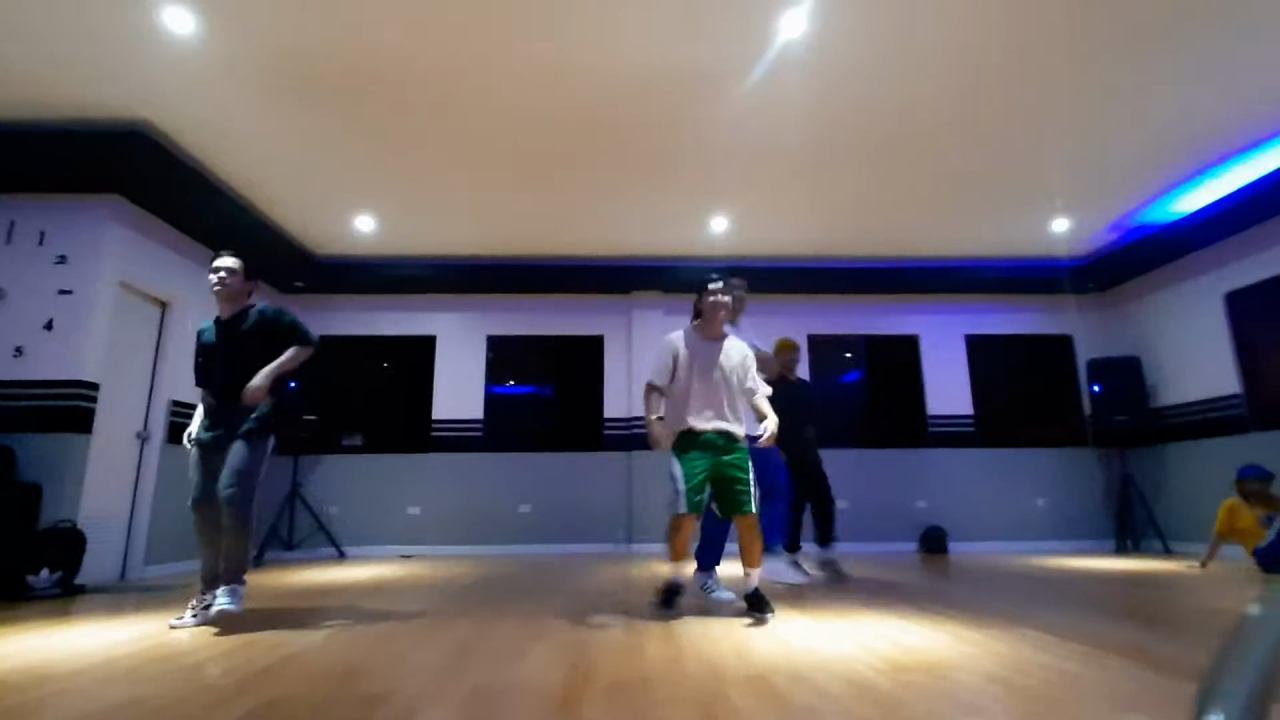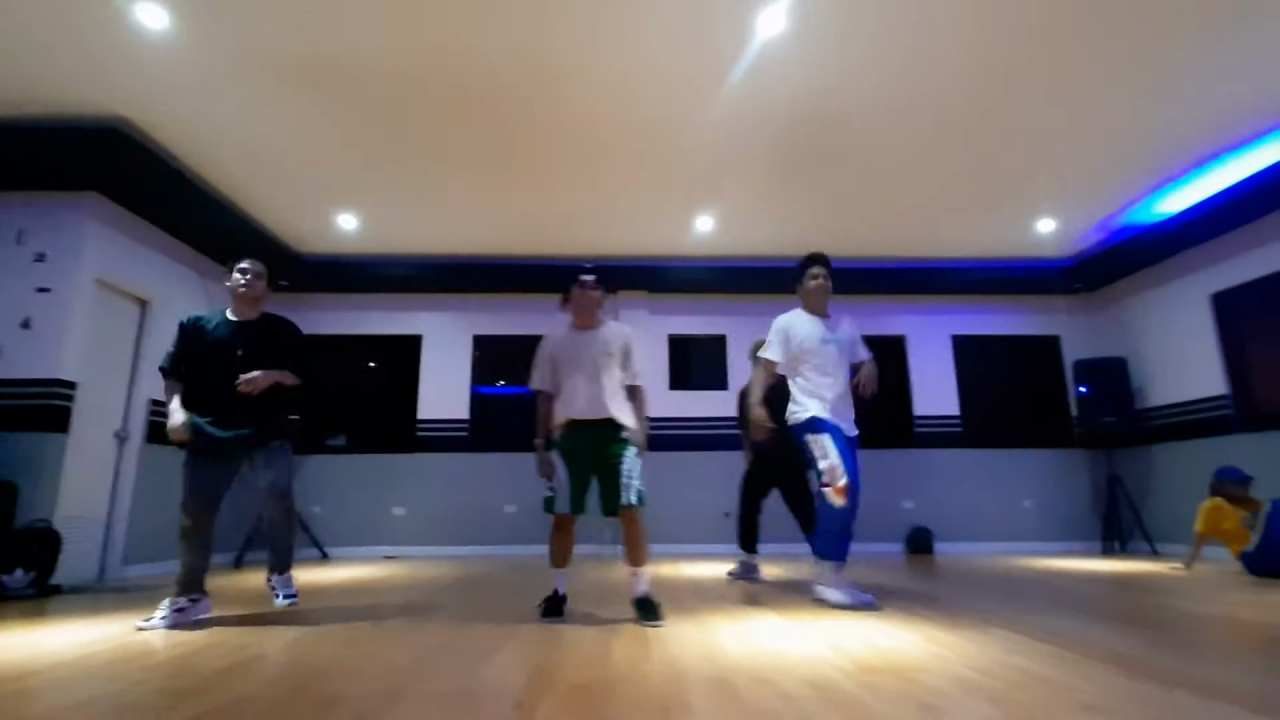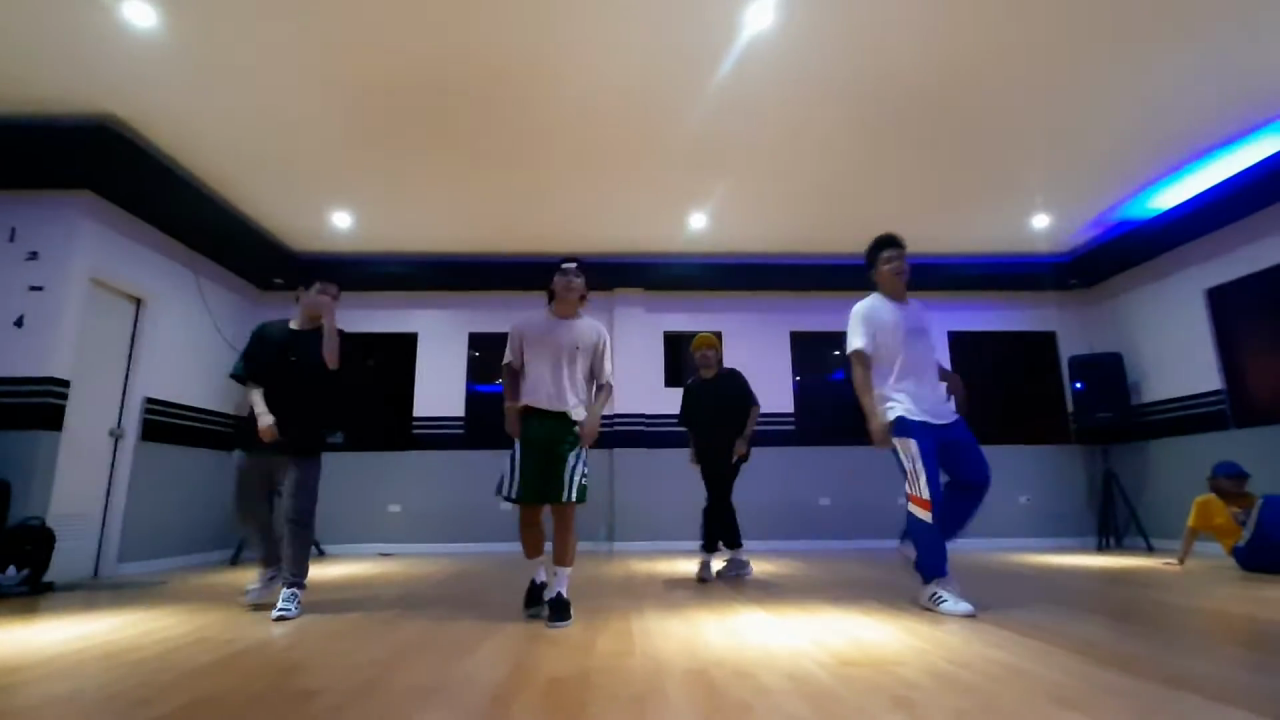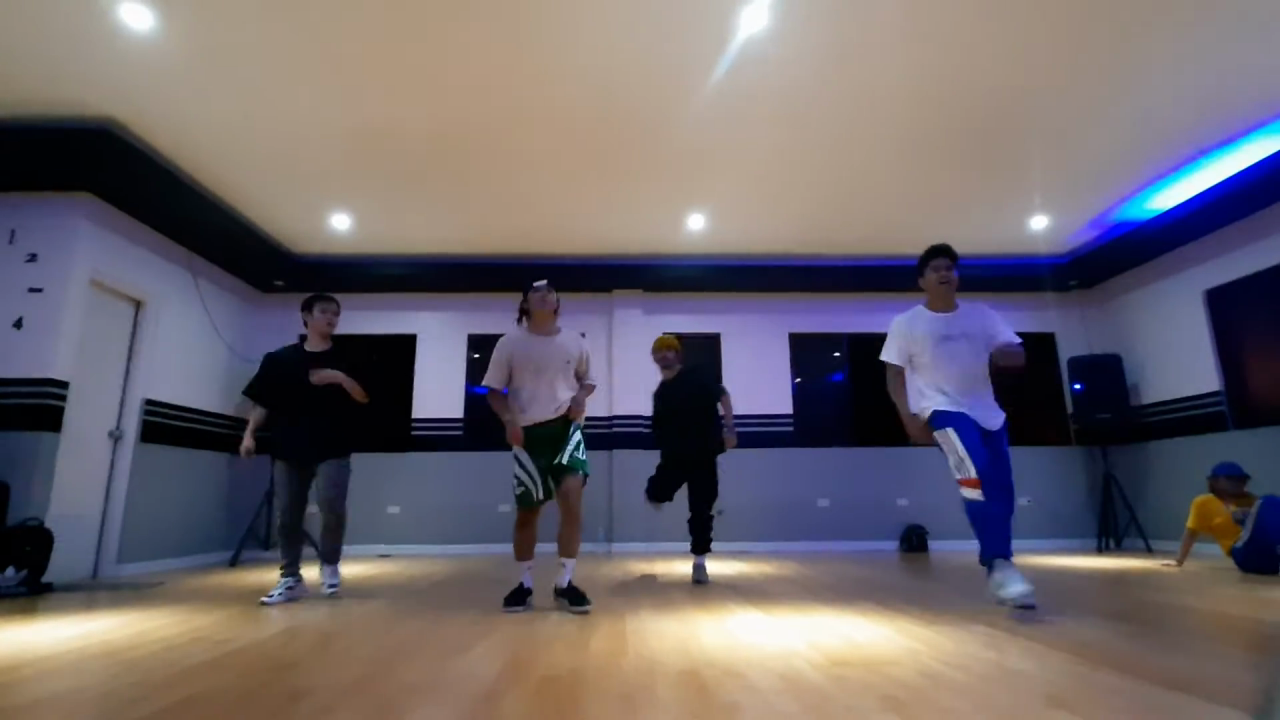
dt=0.5s
person 1, frame 1
left shoulder: (746, 331)
left elbow: (770, 366)
left wrist: (763, 360)
left hip: (752, 429)
left knee: (779, 484)
left ankle: (771, 557)
right ankle: (705, 572)
person 1, frame 2
left shoulder: (844, 326)
right shoulder: (787, 324)
left elbow: (863, 361)
right elbow: (765, 368)
left wrist: (869, 372)
right wrist: (757, 410)
left hip: (845, 422)
right hip: (813, 418)
left knee: (845, 497)
right knee: (842, 483)
left ankle: (832, 578)
right ankle: (828, 570)
person 1, frame 3
left shoulder: (917, 310)
right shoulder: (866, 311)
right elbow: (860, 367)
left wrist: (950, 376)
right wrist: (874, 416)
left hip: (941, 414)
right hip: (904, 416)
left knee: (976, 477)
right knee: (926, 496)
left ankle: (923, 540)
right ankle: (934, 585)
person 1, frame 4
left shoulder: (981, 316)
right shoulder: (907, 323)
left elbow: (1017, 355)
right elbow: (894, 376)
left wrist: (1007, 353)
right wrist: (909, 415)
left hip: (988, 415)
right hip: (943, 413)
left knee: (1001, 495)
right knee: (976, 478)
left ankle: (997, 570)
right ankle: (1002, 566)
person 2, frame 1
left shoulder: (740, 350)
right shoulder: (675, 343)
left elbow: (756, 393)
right elbow: (654, 388)
left wrist: (770, 417)
right wrist: (653, 420)
left hip: (731, 440)
right hip: (690, 440)
left knee: (747, 517)
right knee: (684, 514)
left ankle: (753, 589)
right ankle: (676, 579)
person 2, frame 2
left shoulder: (620, 336)
right shoulder: (552, 344)
left elbow: (636, 387)
right elbow: (545, 397)
left wrist: (641, 425)
right wrist: (541, 444)
left hip: (615, 431)
right hip: (570, 433)
left knee: (628, 512)
right knee: (564, 516)
left ankle: (642, 593)
right ankle: (559, 592)
person 2, frame 3
left shoulder: (595, 331)
right shoulder: (526, 326)
left elbow: (604, 382)
right elbow: (512, 368)
left wrist: (594, 416)
right wrist: (510, 406)
left hip: (571, 424)
right hip: (531, 422)
left knee: (564, 508)
right knee: (528, 508)
left ankle: (560, 593)
right ankle: (539, 579)
person 2, frame 4
left shoulder: (575, 343)
right shoulder: (509, 344)
left elbow: (588, 380)
right elbow: (494, 389)
left wrist: (581, 397)
right wrist: (509, 420)
left hip: (566, 427)
right hip: (528, 432)
left knee: (571, 499)
right knee: (527, 510)
left ankle: (565, 582)
right ankle: (524, 584)
person 3, frame 1
left shoulder: (266, 317)
right shoulder: (206, 334)
left elbow: (304, 345)
left wrist: (268, 374)
right wrist: (197, 420)
left hip: (252, 423)
right hip: (214, 427)
left knee: (234, 497)
right knee: (203, 505)
left ankle: (232, 583)
right ankle: (212, 591)
person 3, frame 2
left shoulder: (282, 330)
right shoulder: (197, 327)
left elbow: (296, 378)
right elbow: (175, 375)
left wrist: (272, 376)
right wrist: (175, 409)
left hip: (266, 434)
right hip: (211, 435)
left knee: (279, 494)
right knee: (195, 514)
left ankle: (279, 575)
right ankle: (190, 596)
person 3, frame 3
left shoulder: (330, 337)
right shoulder: (267, 333)
left elbow: (332, 363)
right elbow: (251, 379)
left wrist: (328, 318)
right wrist: (261, 412)
left hip: (303, 440)
right hip: (263, 436)
left knee: (298, 514)
right knee: (248, 505)
left ankle: (292, 588)
right ankle: (272, 570)
person 3, frame 4
left shoulder: (344, 360)
right shoulder: (282, 358)
left elbow: (362, 398)
right elbow: (262, 399)
left wrist: (341, 378)
right wrist: (250, 432)
left hip: (333, 449)
right hip: (291, 449)
left knee: (332, 505)
right knee: (288, 513)
left ankle: (330, 566)
right ankle: (290, 579)
person 4, frame 1
left shoulder: (804, 386)
right shoulder: (771, 385)
left wrist: (812, 447)
left hip: (807, 454)
right hip: (785, 456)
left knee: (824, 502)
right knee: (795, 506)
left ankle: (827, 557)
right ankle: (792, 559)
person 4, frame 2
left shoulder: (789, 387)
right shoulder: (747, 392)
right wrist: (748, 451)
left hip: (789, 460)
right hip: (761, 461)
left knee: (804, 510)
right knee: (748, 508)
right ankle: (749, 562)
person 4, frame 3
left shoulder: (733, 378)
right shoulder: (692, 387)
left elbow: (754, 408)
right elbow: (690, 423)
left wrist: (744, 438)
right wrist: (694, 448)
left hip: (730, 451)
right hip: (707, 453)
left knee: (716, 503)
right knee: (720, 503)
left ankle: (707, 558)
right ankle: (738, 559)
person 4, frame 4
left shoulder: (697, 377)
right shoulder: (660, 392)
left elbow: (723, 396)
left wrist: (729, 429)
right wrist: (664, 452)
left hip: (703, 452)
right hip: (674, 454)
left knee: (701, 507)
right knee: (656, 490)
left ankle: (699, 561)
